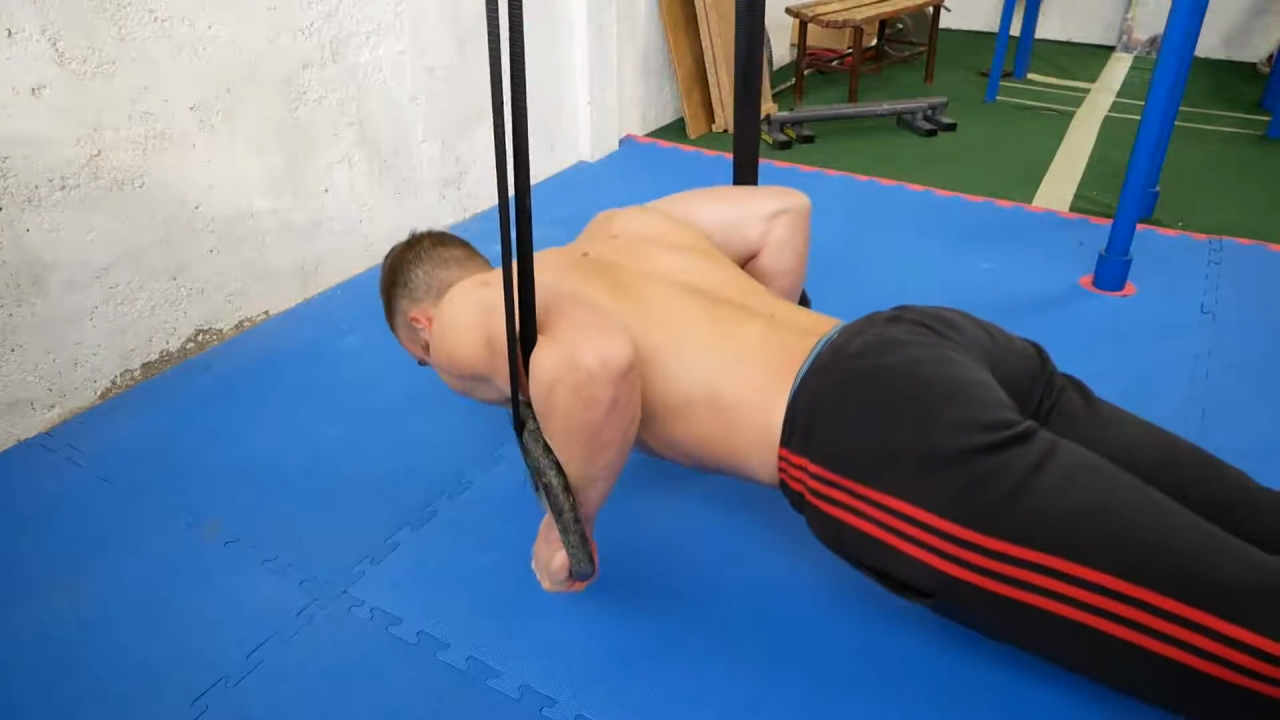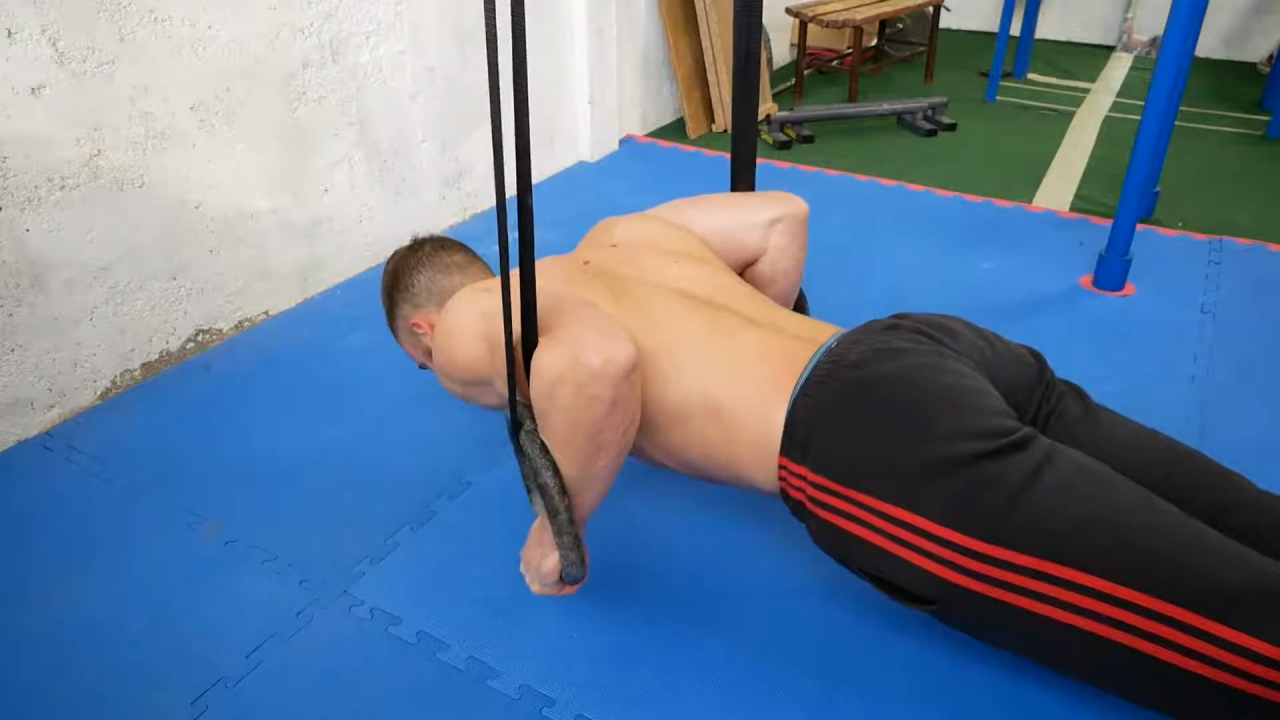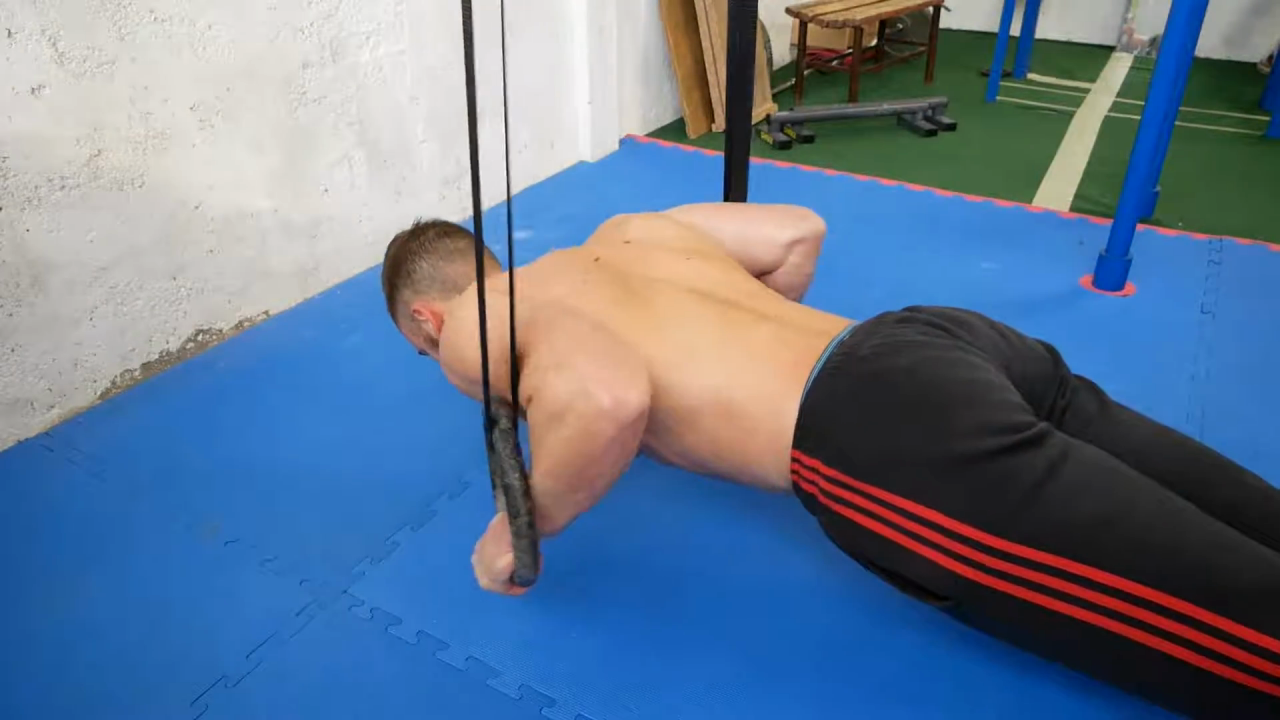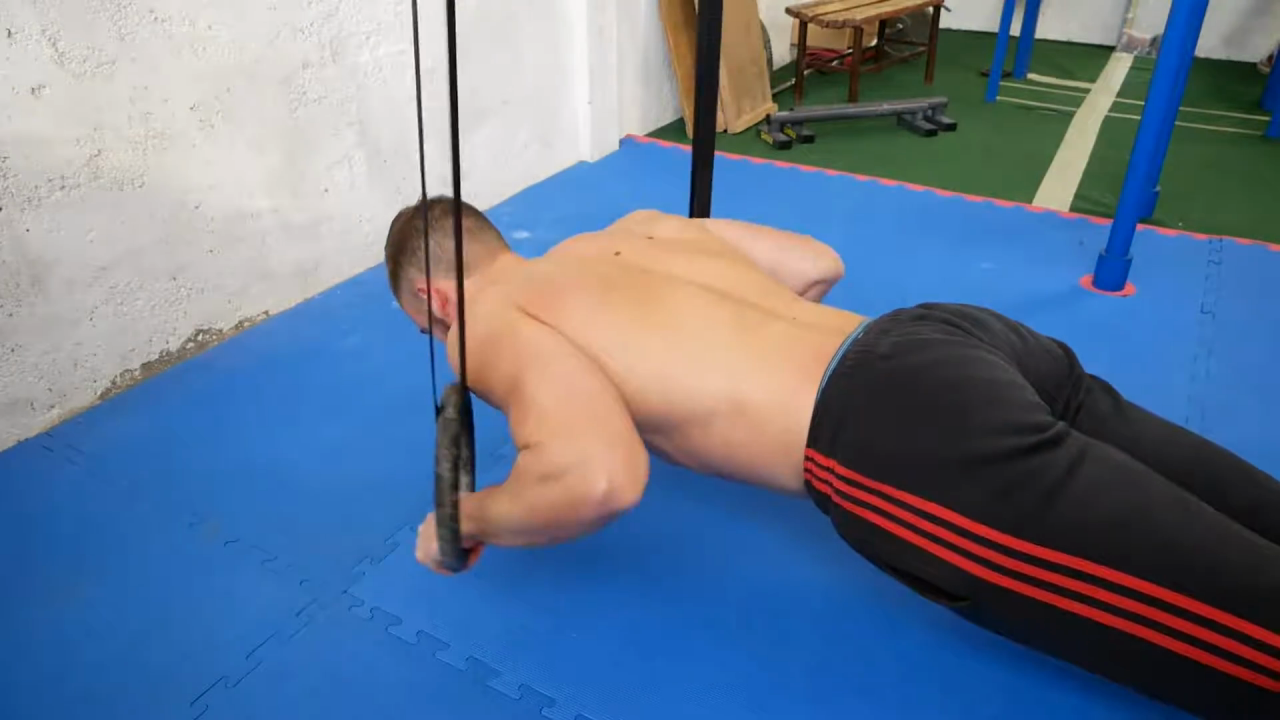
dt=0.2s
person 1, frame 1
left shoulder: (463, 321)
right shoulder: (610, 230)
left elbow: (597, 357)
right elbow: (784, 209)
left wrist: (566, 525)
left hip: (873, 440)
right hip: (932, 340)
person 1, frame 2
left shoulder: (466, 332)
right shoulder: (611, 237)
left elbow: (598, 361)
right elbow: (785, 214)
left wrist: (556, 529)
left hip: (877, 446)
right hip: (932, 347)
person 1, frame 3
left shoulder: (474, 331)
right shoulder: (619, 233)
left elbow: (609, 402)
right elbow: (801, 232)
left wrist: (519, 535)
left hip: (892, 441)
right hip: (942, 342)
person 1, frame 4
left shoulder: (490, 329)
right shoulder: (628, 231)
left elbow: (606, 476)
left wrist: (474, 518)
left hip: (909, 444)
right hip: (957, 339)
